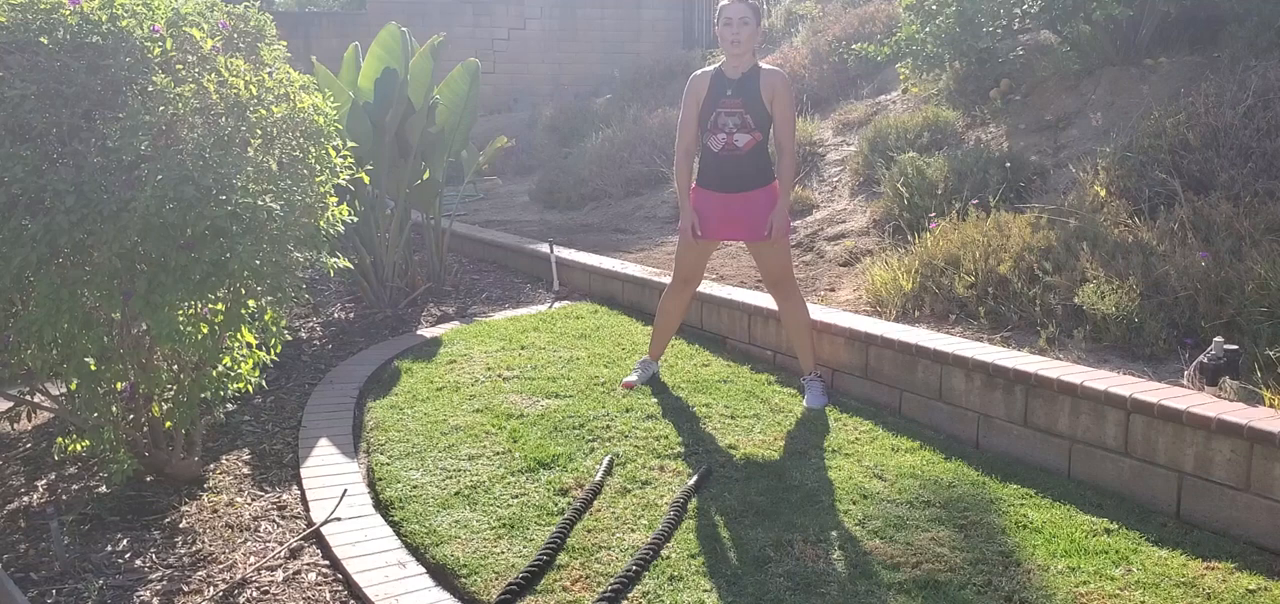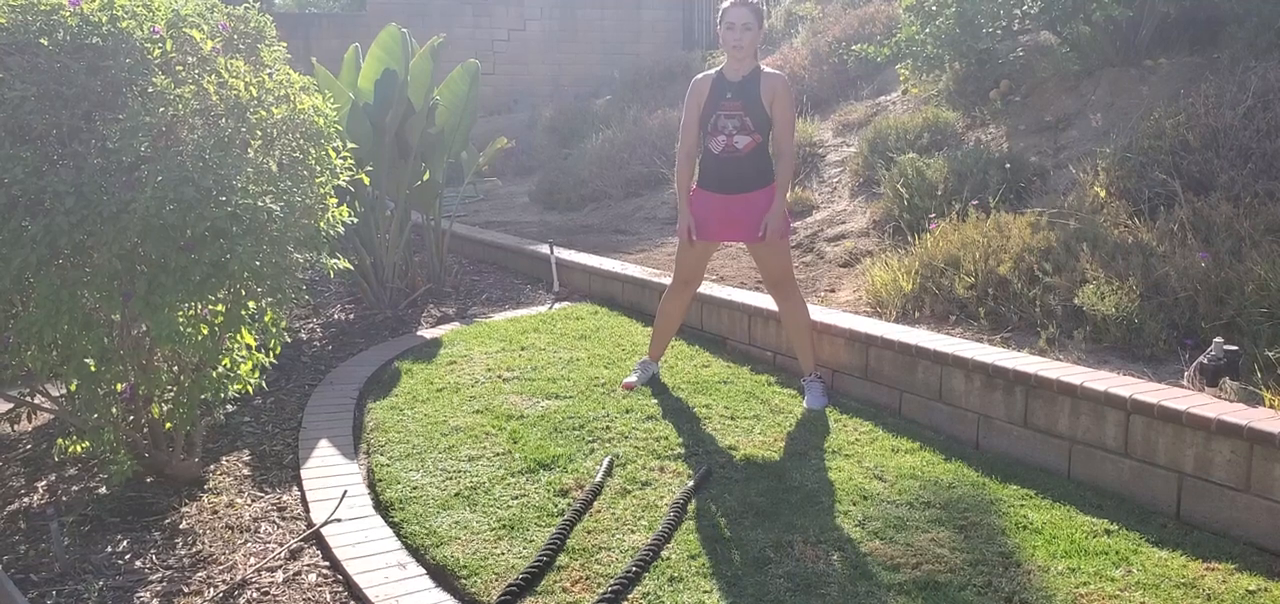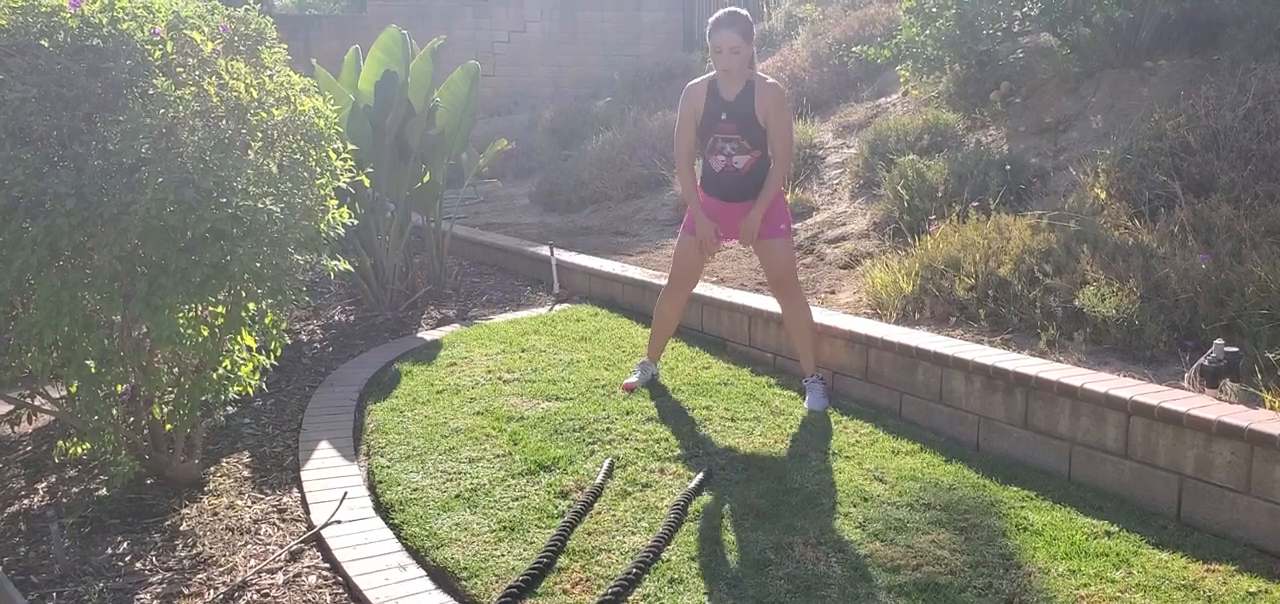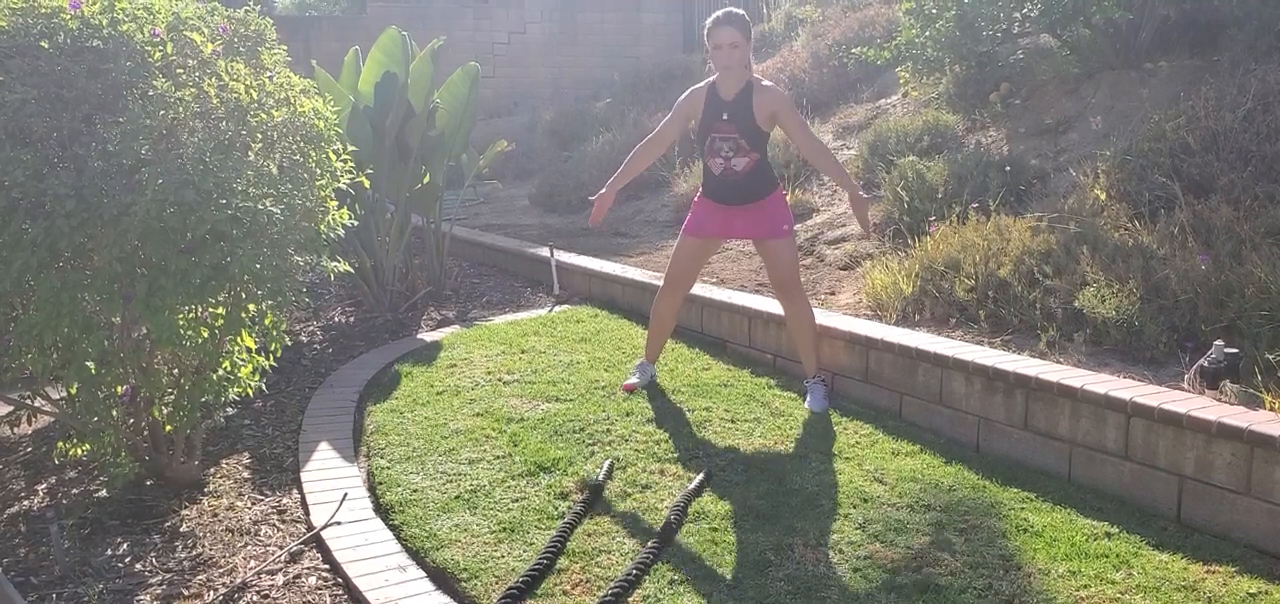
dt=1s
person 1, frame 1
left shoulder: (774, 81)
right shoulder: (700, 82)
left elbow: (787, 149)
right elbow: (684, 149)
left wrist: (782, 206)
right wrist: (685, 207)
left hip: (758, 198)
right hip: (708, 197)
left knee: (783, 286)
right knee: (682, 282)
left ankle: (811, 376)
right ankle: (650, 361)
person 1, frame 2
left shoulder: (774, 84)
right shoulder: (702, 85)
left elbow: (785, 151)
right elbow: (686, 151)
left wrist: (778, 208)
right wrist: (683, 209)
left hip: (757, 199)
right hip: (708, 199)
left knee: (783, 286)
right knee: (682, 283)
left ankle: (811, 377)
right ankle: (650, 362)
person 1, frame 3
left shoulder: (769, 93)
right shoulder: (695, 93)
left elbow: (781, 160)
right elbow: (684, 159)
left wrist: (757, 213)
right wrist: (698, 215)
left hip: (761, 203)
right hip: (711, 203)
left knee: (786, 287)
right knee: (677, 284)
left ankle: (813, 378)
right ankle: (649, 363)
person 1, frame 4
left shoulder: (768, 96)
right shoulder: (696, 97)
left elbow: (811, 146)
right elbow: (655, 144)
left wrist: (853, 191)
right wrist: (611, 189)
left hip: (763, 204)
right hip: (711, 205)
left knee: (789, 290)
right knee: (672, 286)
left ankle: (814, 380)
right ankle: (647, 366)
